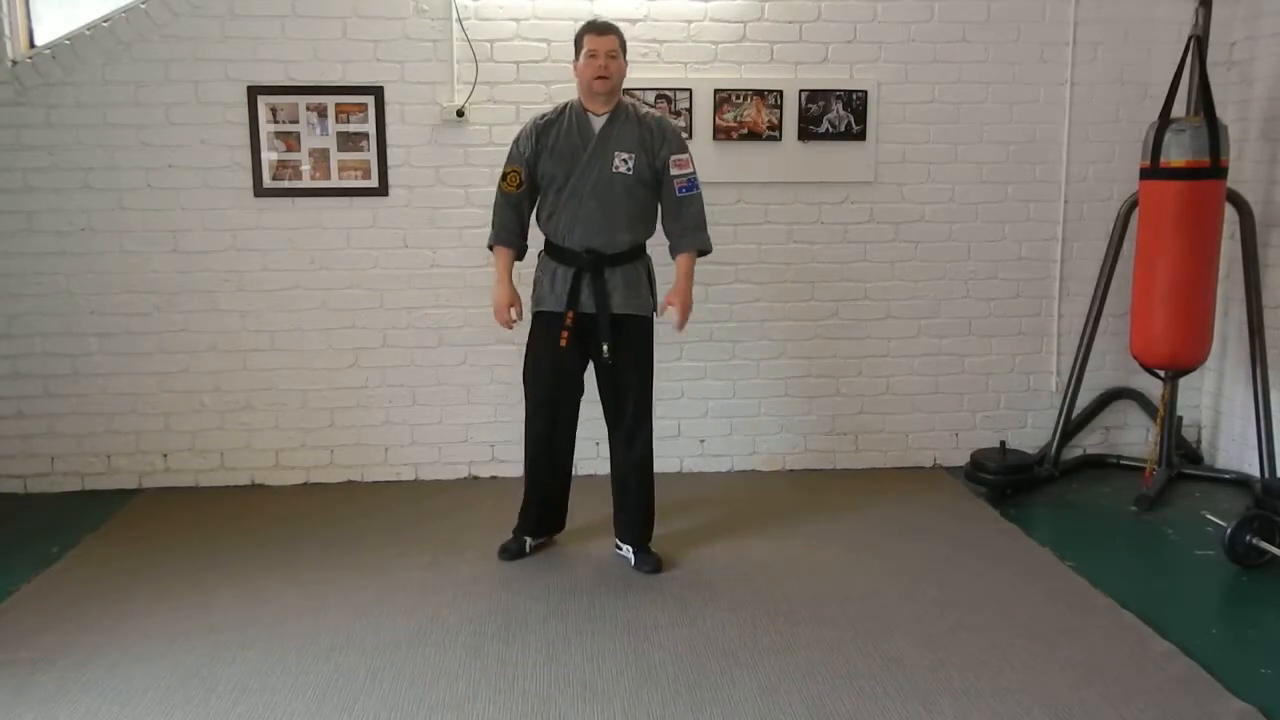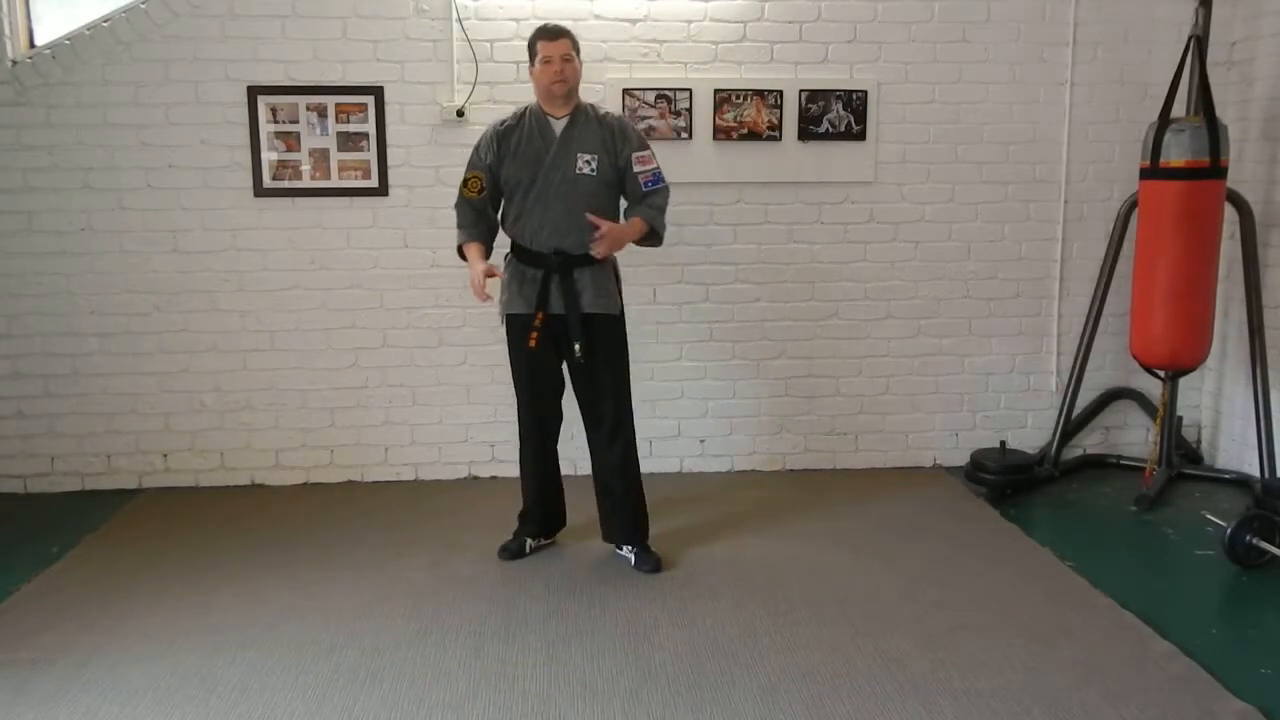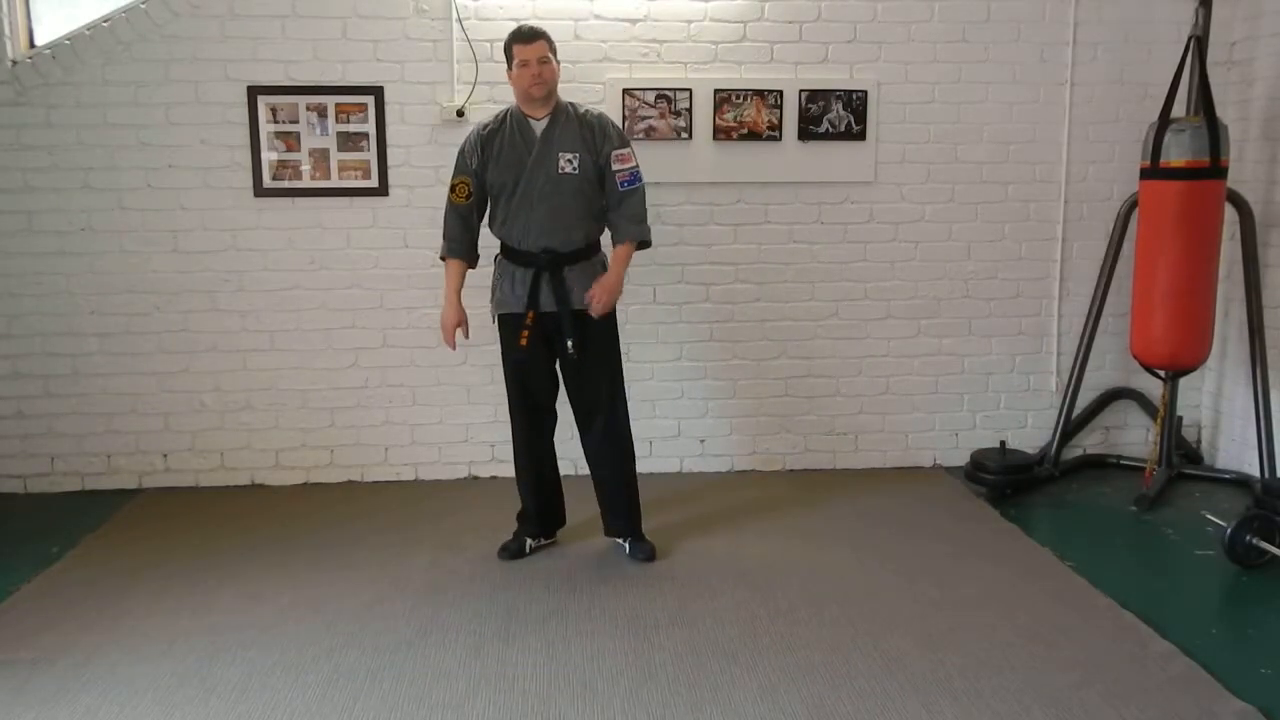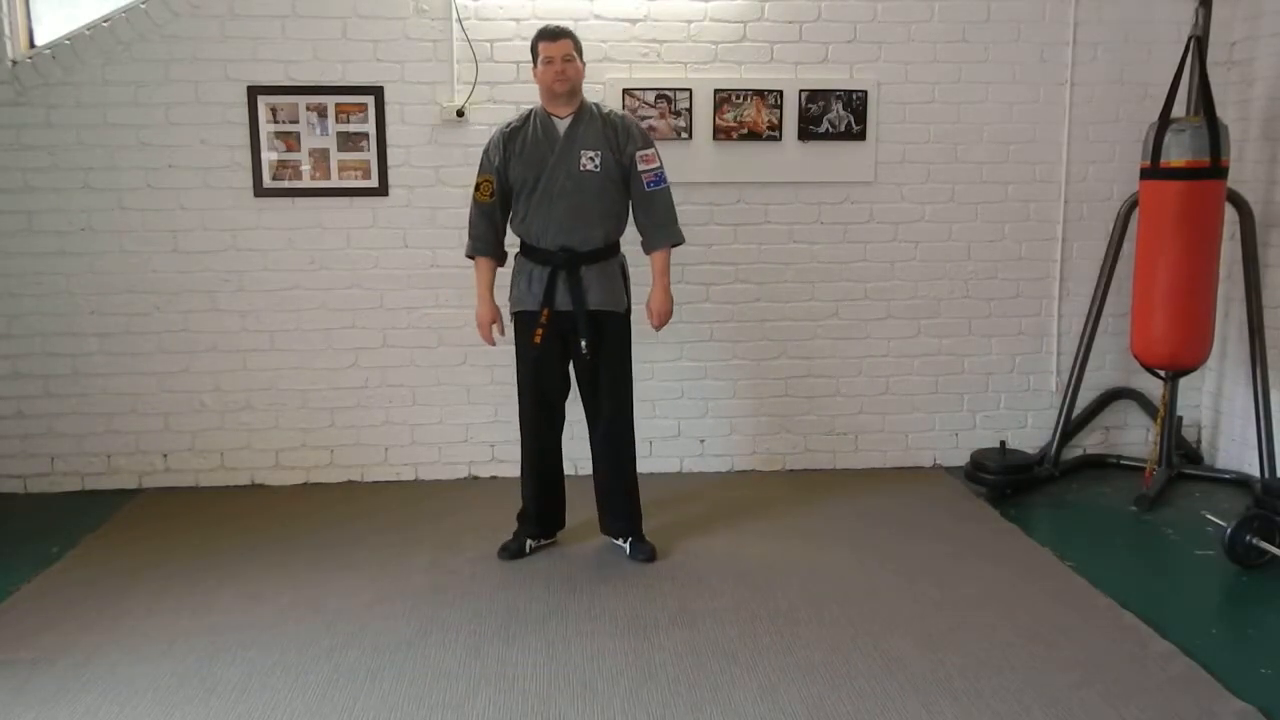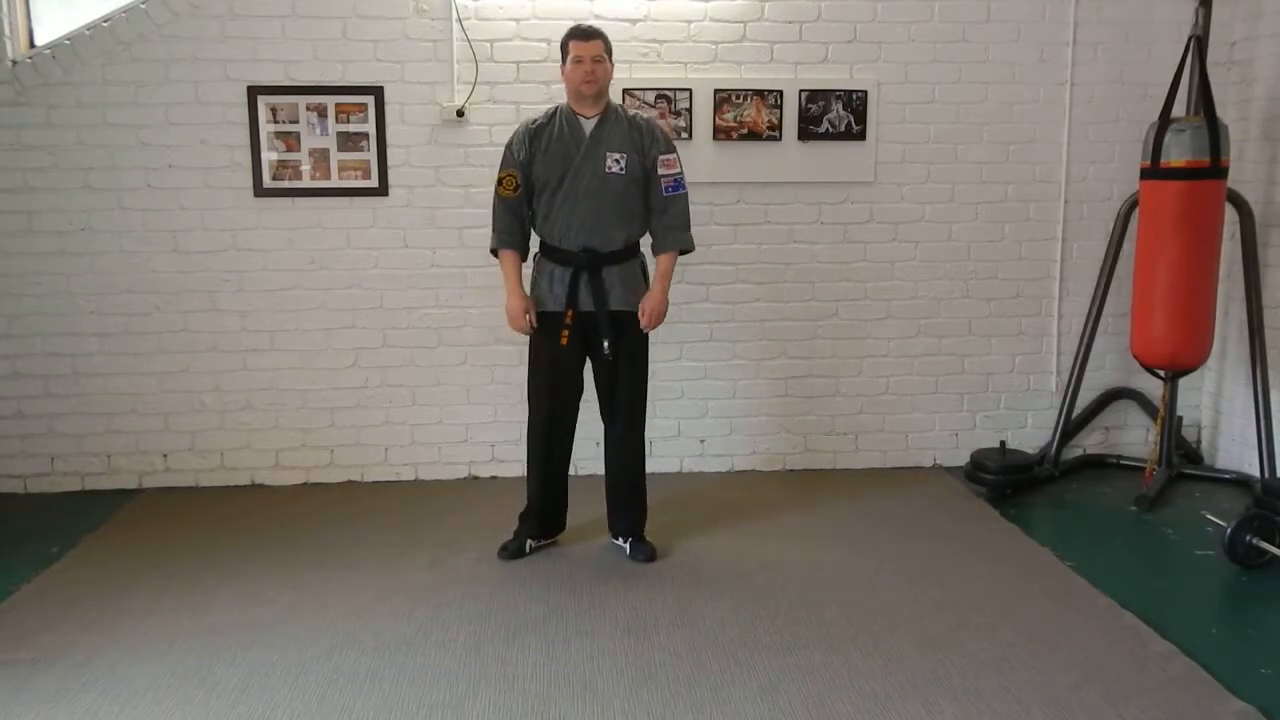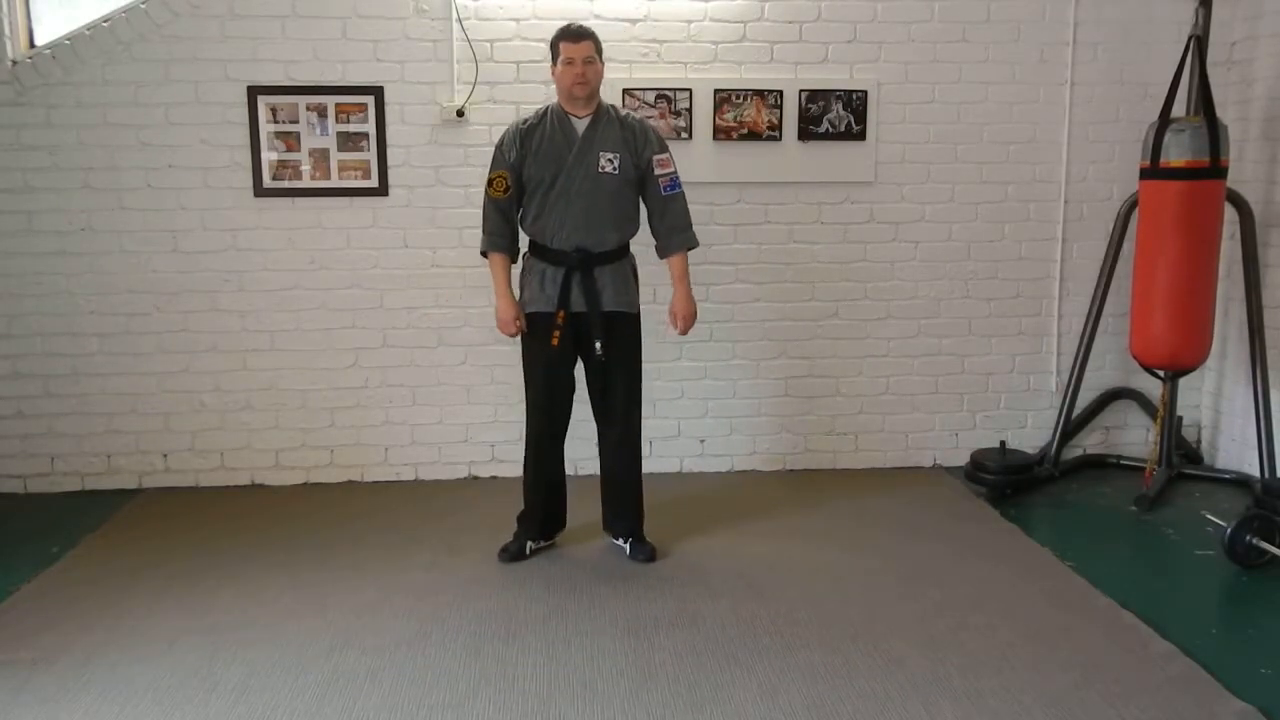
dt=0.4s
person 1, frame 1
left shoulder: (655, 132)
right shoulder: (541, 132)
left elbow: (683, 212)
right elbow: (510, 210)
left wrist: (682, 283)
right wrist: (503, 281)
left hip: (625, 288)
right hip: (558, 286)
left knee: (630, 419)
right knee: (546, 413)
left ankle: (633, 536)
right ankle: (536, 524)
person 1, frame 2
left shoulder: (615, 131)
right shoulder: (501, 137)
left elbow: (652, 197)
right elbow: (472, 208)
left wrist: (625, 231)
right wrist: (477, 258)
left hip: (594, 288)
right hip: (528, 289)
left knee: (609, 415)
right knee: (536, 415)
left ankle: (628, 534)
right ankle: (538, 525)
person 1, frame 3
left shoulder: (596, 129)
right shoulder: (484, 141)
left elbow: (629, 204)
right elbow: (461, 221)
left wrist: (614, 274)
right wrist: (452, 299)
left hip: (584, 287)
right hip: (518, 289)
left knee: (603, 409)
right knee: (530, 414)
left ankle: (624, 525)
right ankle: (538, 524)
person 1, frame 4
left shoulder: (620, 131)
right shoulder: (508, 140)
left elbow: (654, 210)
right elbow: (486, 220)
left wrist: (661, 285)
right wrist: (484, 296)
left hip: (601, 285)
right hip: (535, 287)
left knee: (611, 412)
right knee: (539, 414)
left ankle: (624, 526)
right ankle: (538, 524)
person 1, frame 5
left shoulder: (644, 134)
right shoulder: (532, 136)
left elbow: (669, 216)
right elbow: (510, 217)
left wrist: (659, 289)
right wrist: (515, 290)
left hip: (622, 287)
right hip: (554, 288)
left knee: (624, 414)
right knee: (549, 413)
left ankle: (628, 527)
right ankle: (539, 524)
person 1, frame 6
left shoulder: (635, 134)
right shoulder: (521, 136)
left elbow: (668, 213)
right elbow: (498, 220)
left wrist: (681, 289)
right wrist: (503, 294)
left hip: (612, 287)
right hip: (544, 288)
left knee: (619, 414)
right knee: (544, 416)
left ankle: (626, 527)
right ankle: (538, 526)
